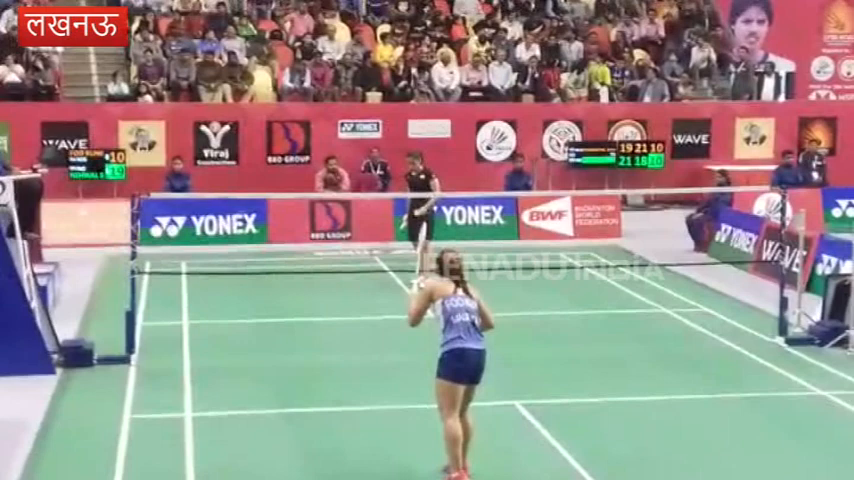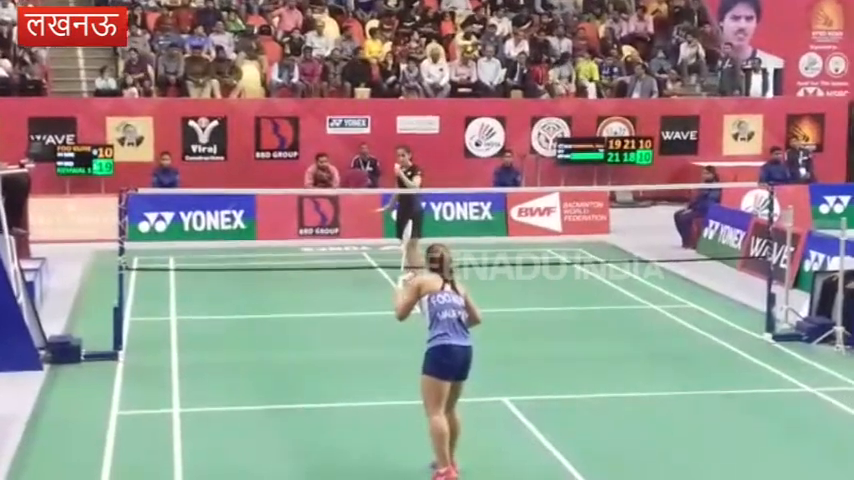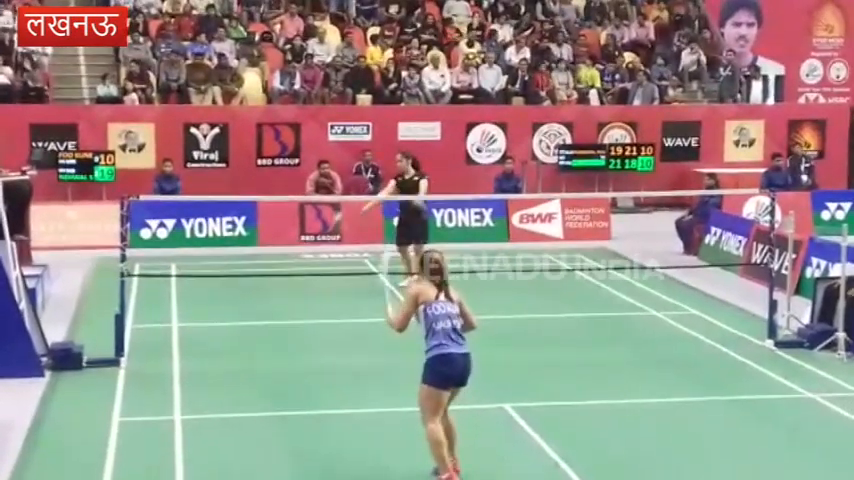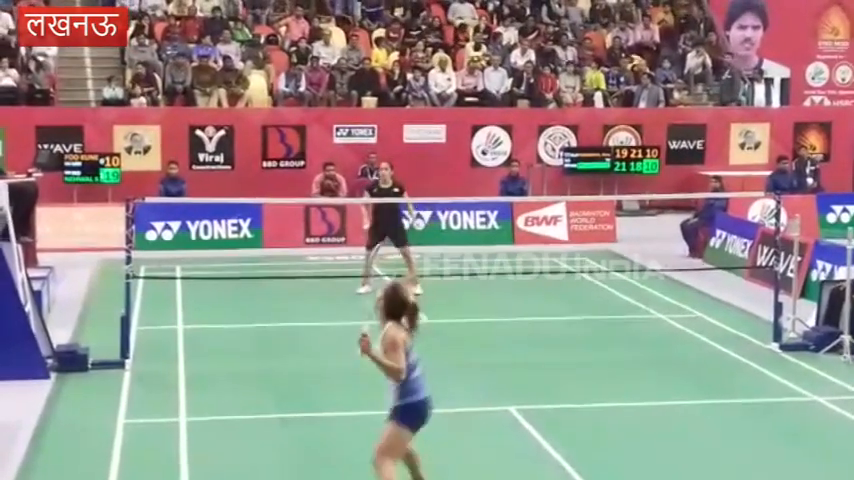
dt=0.7s
person 1, frame 1
left shoulder: (433, 285)
right shoulder: (469, 290)
left elbow: (413, 320)
right elbow: (489, 323)
left wrist: (414, 296)
left hip: (456, 354)
right hip: (478, 354)
left knee: (449, 416)
right knee: (461, 413)
person 1, frame 2
left shoulder: (420, 280)
right shoulder: (456, 285)
left elbow: (401, 313)
right elbow: (476, 318)
left wrist: (400, 290)
left hip: (441, 350)
right hip: (465, 350)
left knee: (435, 412)
right knee: (449, 409)
right ankle: (449, 461)
person 1, frame 3
left shoulder: (417, 289)
right shoulder: (452, 293)
left elbow: (400, 325)
right elbow: (471, 324)
left wrist: (390, 316)
left hip: (442, 360)
right hip: (463, 358)
left knee: (432, 421)
right knee: (439, 410)
person 1, frame 4
left shoulder: (392, 334)
right shoulder: (401, 326)
left elbow: (398, 373)
left wrist: (371, 353)
left hip: (410, 406)
right hip: (415, 402)
left knee: (382, 461)
right knee: (399, 445)
person 2, frame 1
left shoulder: (428, 174)
right shoulder: (408, 175)
left elbow: (437, 194)
left wrist: (425, 207)
right wrist: (407, 213)
left hip: (426, 213)
right hip: (413, 213)
left knee: (424, 245)
right knee: (416, 245)
right ankle: (421, 274)
person 2, frame 2
left shoulder: (415, 170)
right shoulder: (398, 169)
left elbow: (414, 187)
left wrist: (401, 174)
right wrist: (389, 205)
left hip: (414, 210)
right hip: (402, 209)
left knee: (413, 242)
right knee: (405, 243)
right ankle: (411, 270)
person 2, frame 3
left shoulder: (421, 177)
right shoulder: (397, 178)
left elbow: (422, 191)
right elbow: (386, 191)
left wrist: (418, 200)
right wrist: (369, 205)
left hip: (418, 217)
right hip: (404, 217)
left knee: (418, 250)
right knee: (402, 249)
right ankle: (410, 275)
person 2, frame 4
left shoulder: (398, 187)
right shoulder: (372, 187)
left elbow: (408, 204)
right elbow: (364, 205)
left wrist: (414, 217)
right wrist: (366, 221)
left hip: (395, 223)
right hip: (377, 224)
left knee: (406, 252)
right knee: (369, 253)
left ankle: (415, 284)
right ankle: (366, 284)
